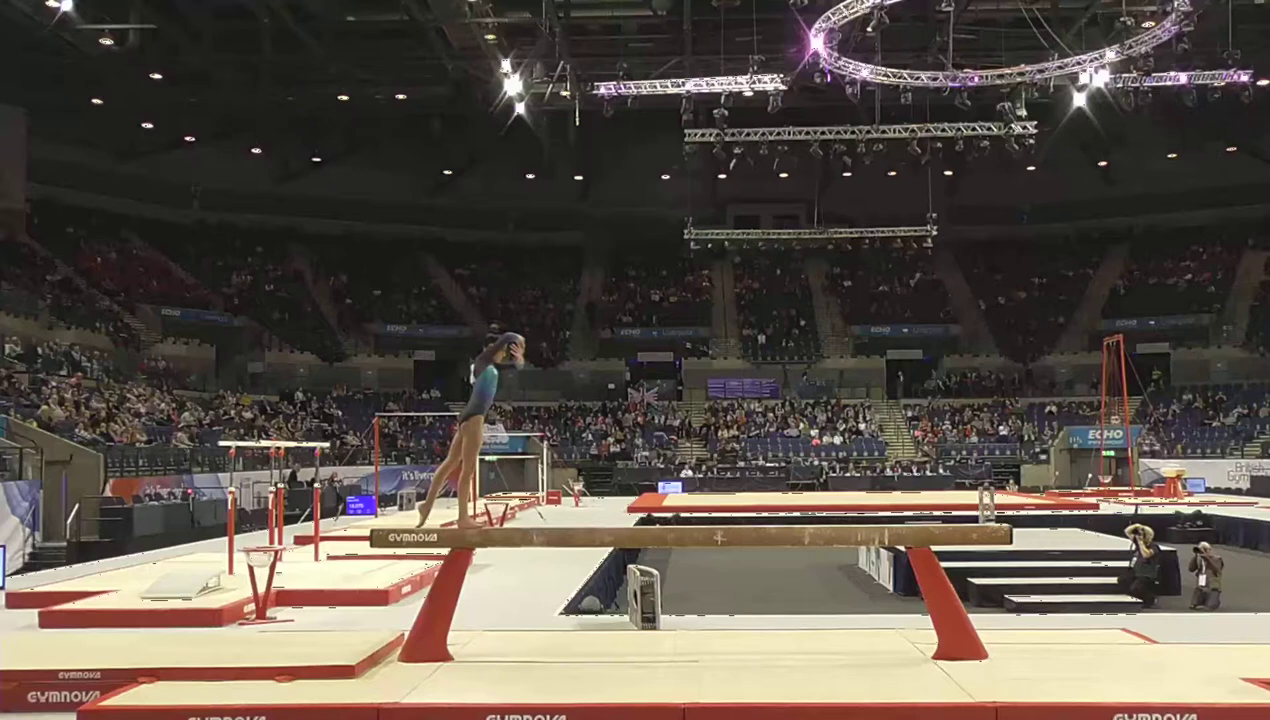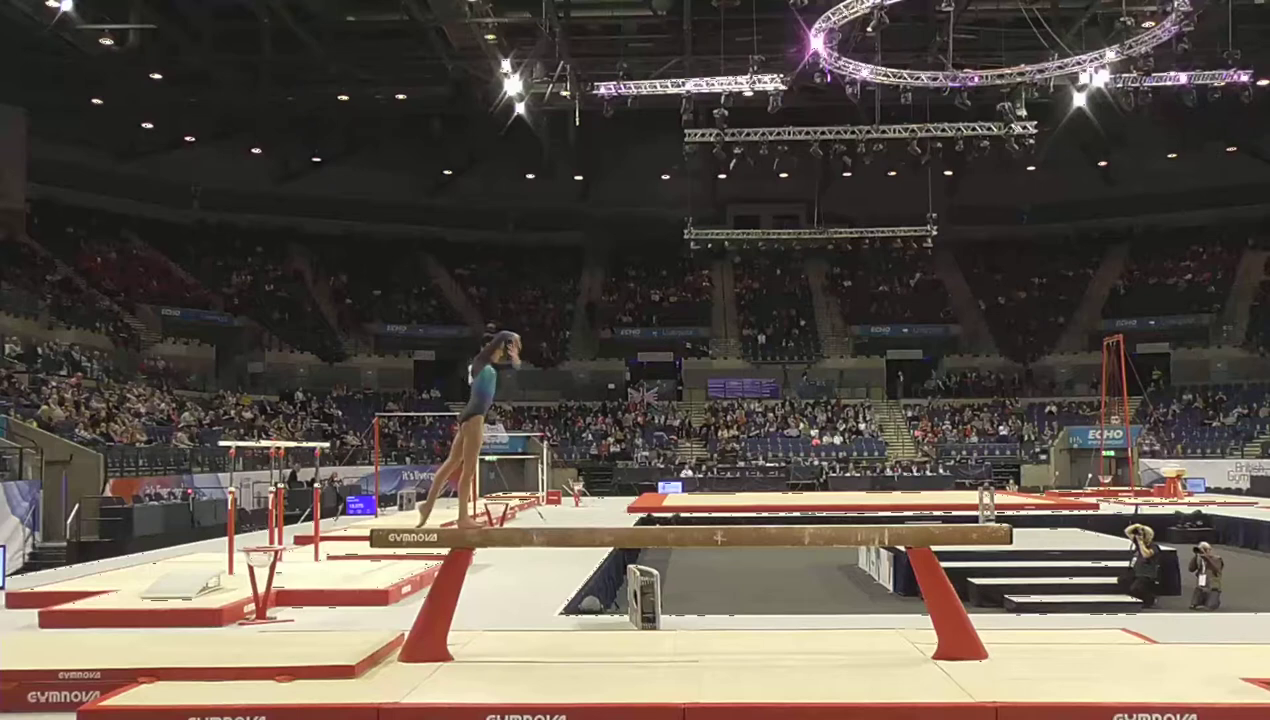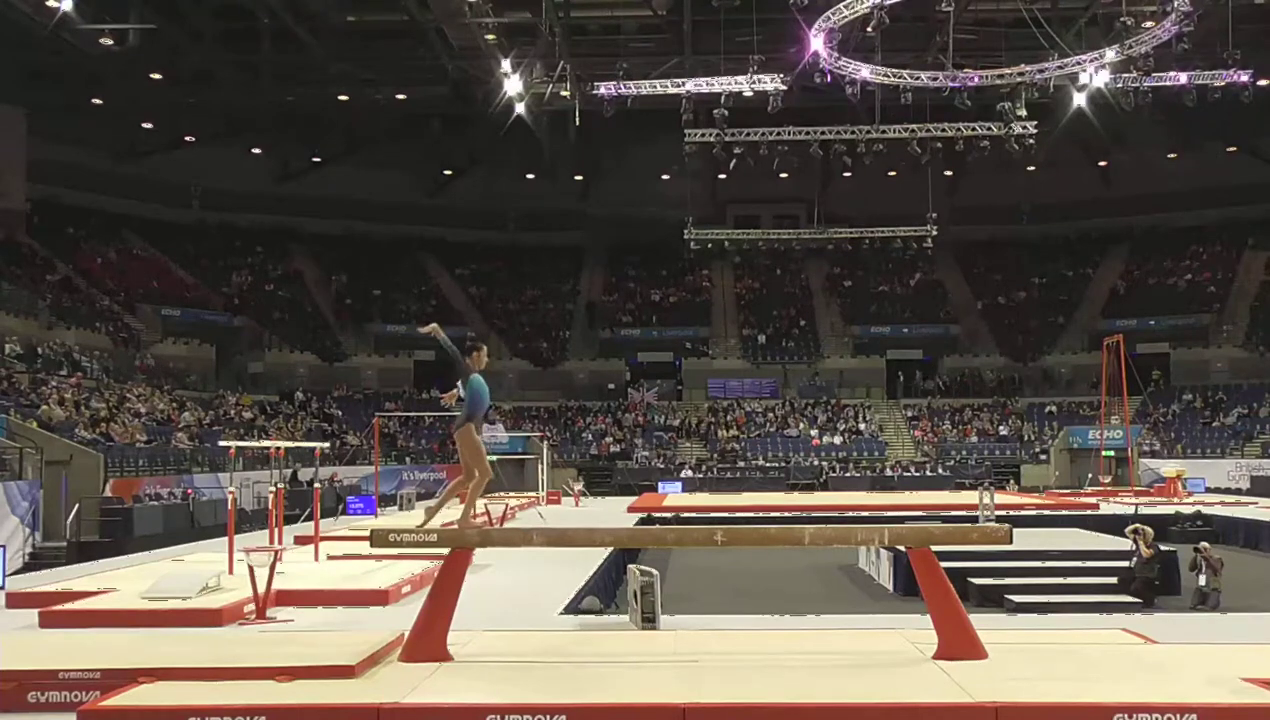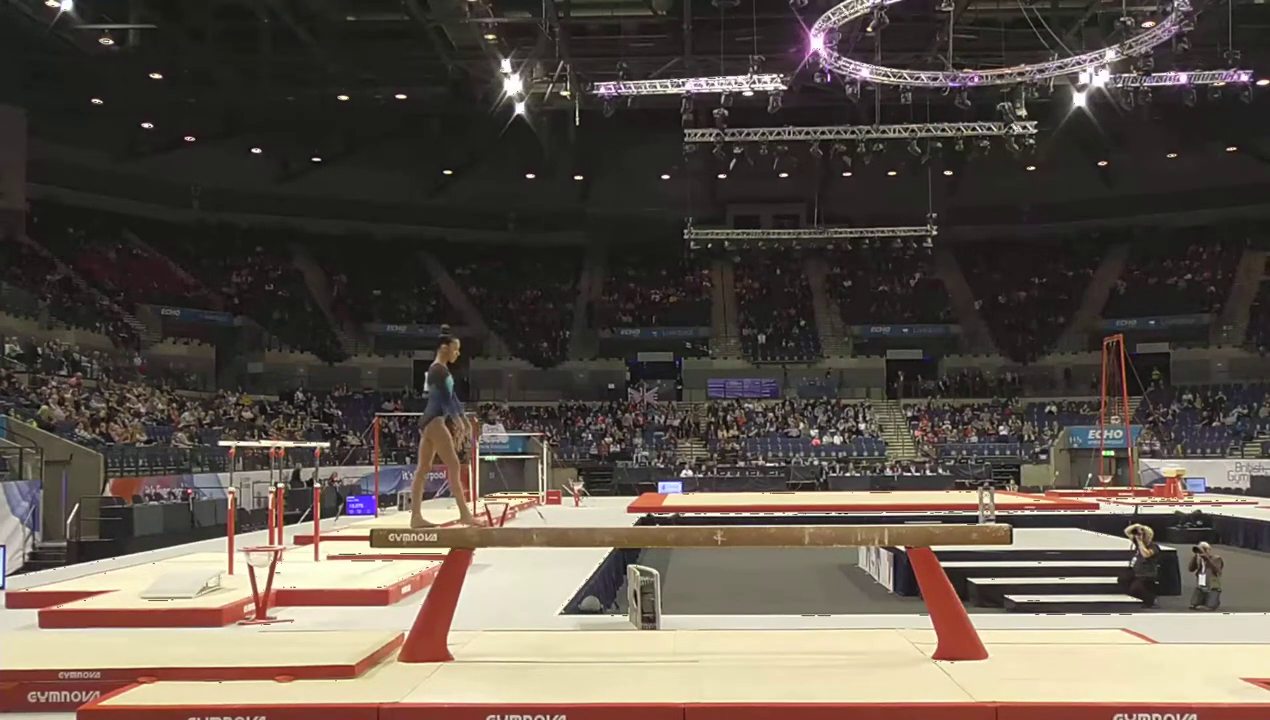
dt=0.7s
person 1, frame 1
left shoulder: (492, 366)
right shoulder: (482, 361)
left elbow: (516, 365)
right elbow: (506, 338)
left wrist: (518, 358)
right wrist: (518, 339)
left hip: (471, 418)
right hip: (473, 418)
left knee: (451, 463)
right knee: (468, 468)
left ankle: (427, 504)
right ankle: (463, 517)
person 1, frame 2
left shoulder: (489, 366)
right shoulder: (480, 361)
left elbow: (513, 366)
right elbow: (501, 337)
left wrist: (515, 357)
right wrist: (514, 337)
left hip: (471, 418)
right hip: (473, 418)
left knee: (452, 463)
right knee: (469, 468)
left ankle: (428, 504)
right ankle: (463, 517)
person 1, frame 3
left shoulder: (474, 376)
right shoulder: (468, 372)
right elbow: (452, 350)
right wrist: (437, 331)
left hip: (469, 429)
right hip: (466, 429)
left knee: (469, 476)
right knee: (485, 473)
left ankle: (435, 508)
right ankle: (465, 518)
person 1, frame 4
left shoulder: (440, 369)
right shoulder: (438, 370)
left elbow: (452, 397)
right elbow: (446, 398)
left wrist: (464, 422)
right wrist: (459, 424)
left hip: (432, 422)
right hip: (434, 421)
left knee: (422, 469)
right knee: (453, 465)
left ankle: (416, 517)
right ankle: (465, 513)
